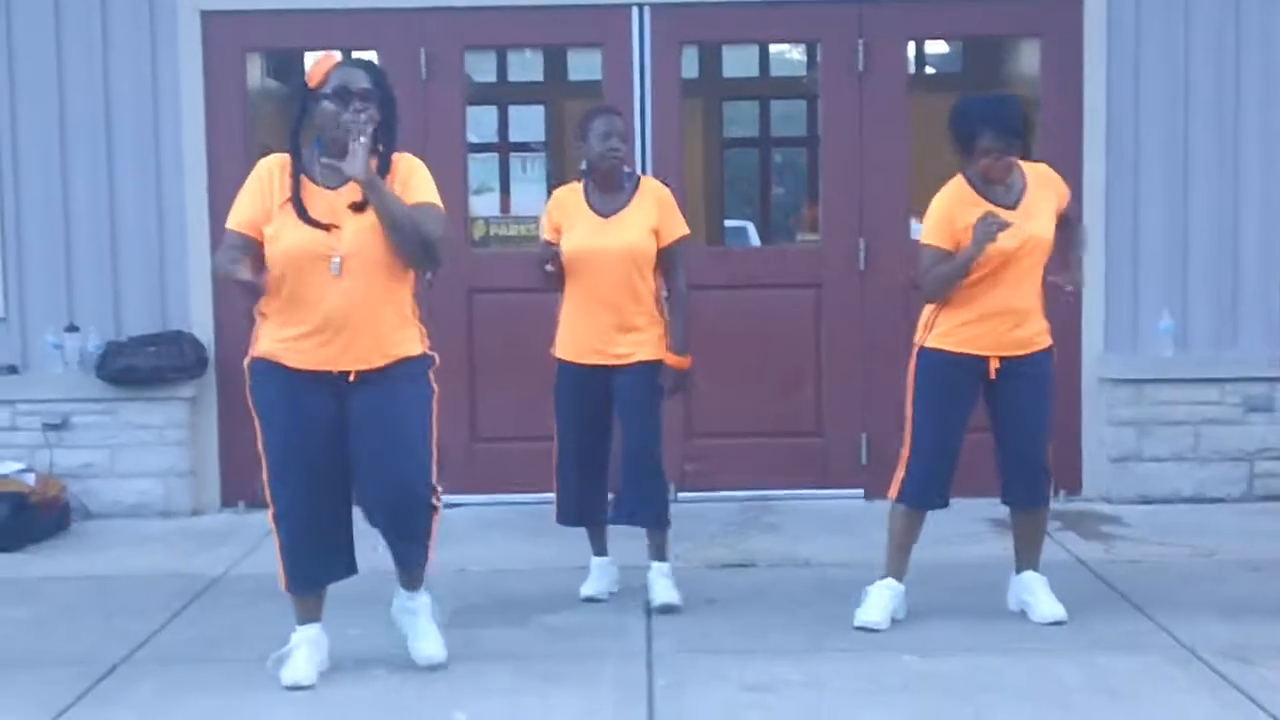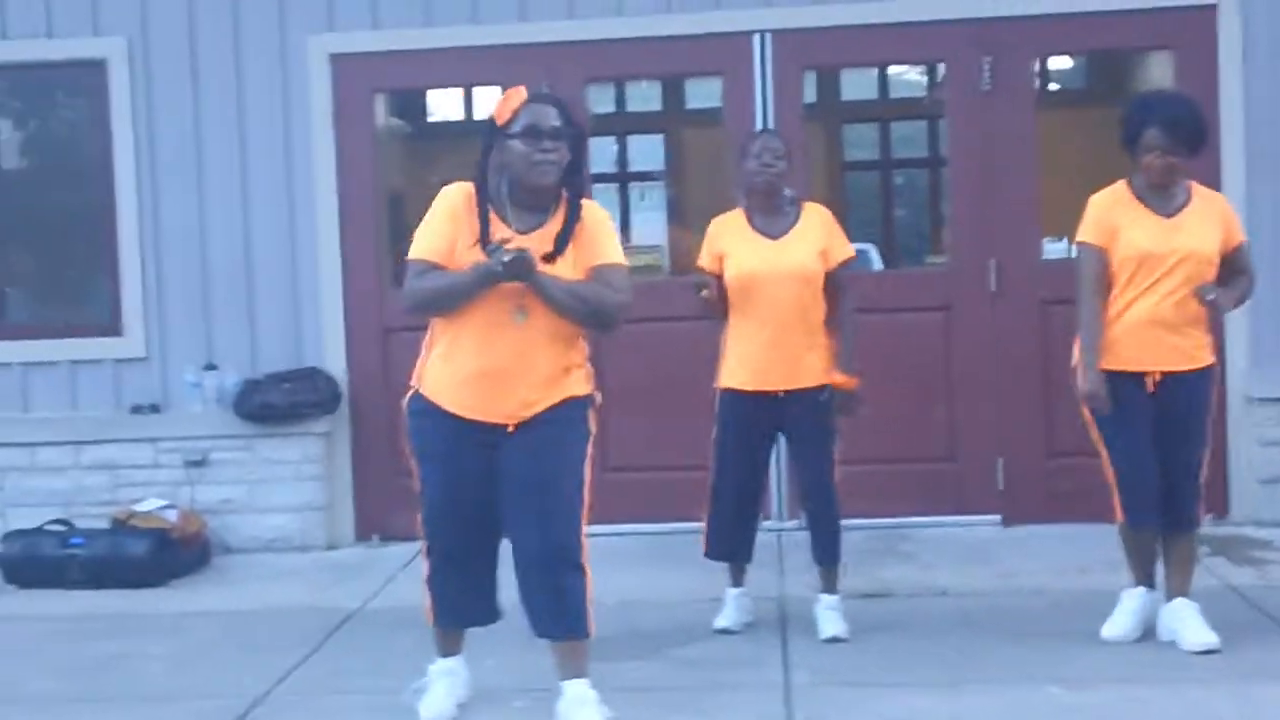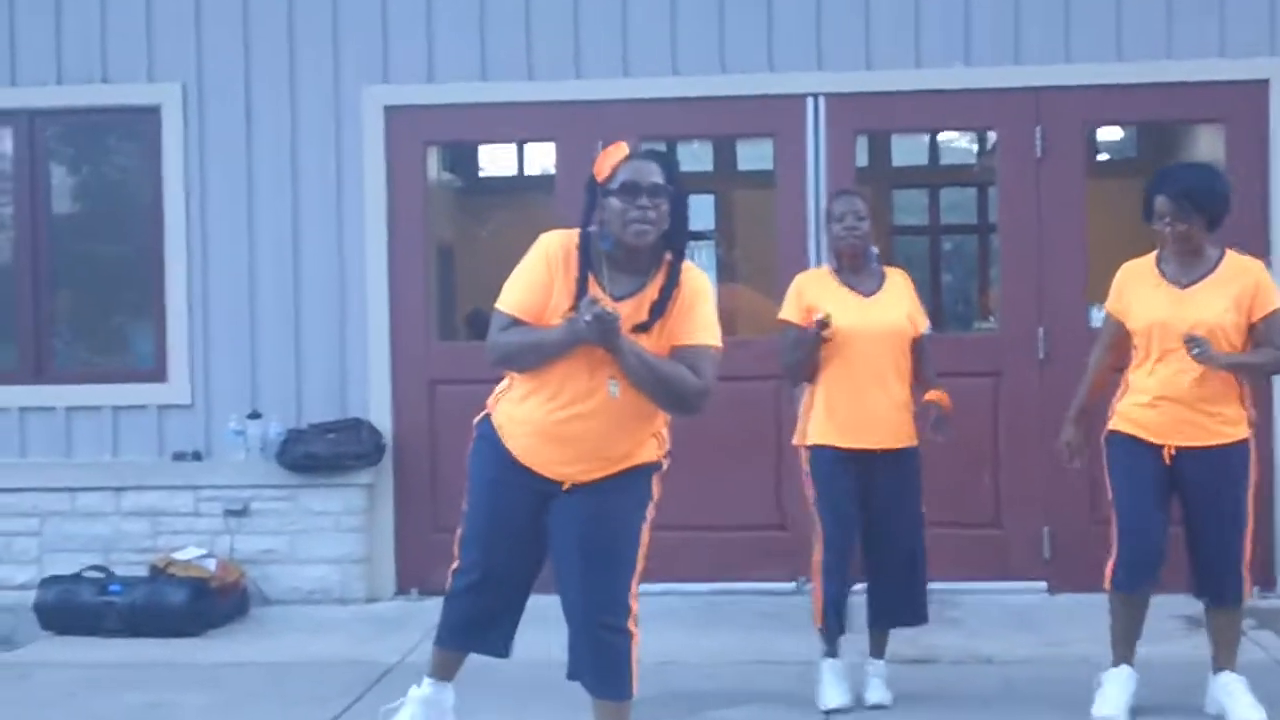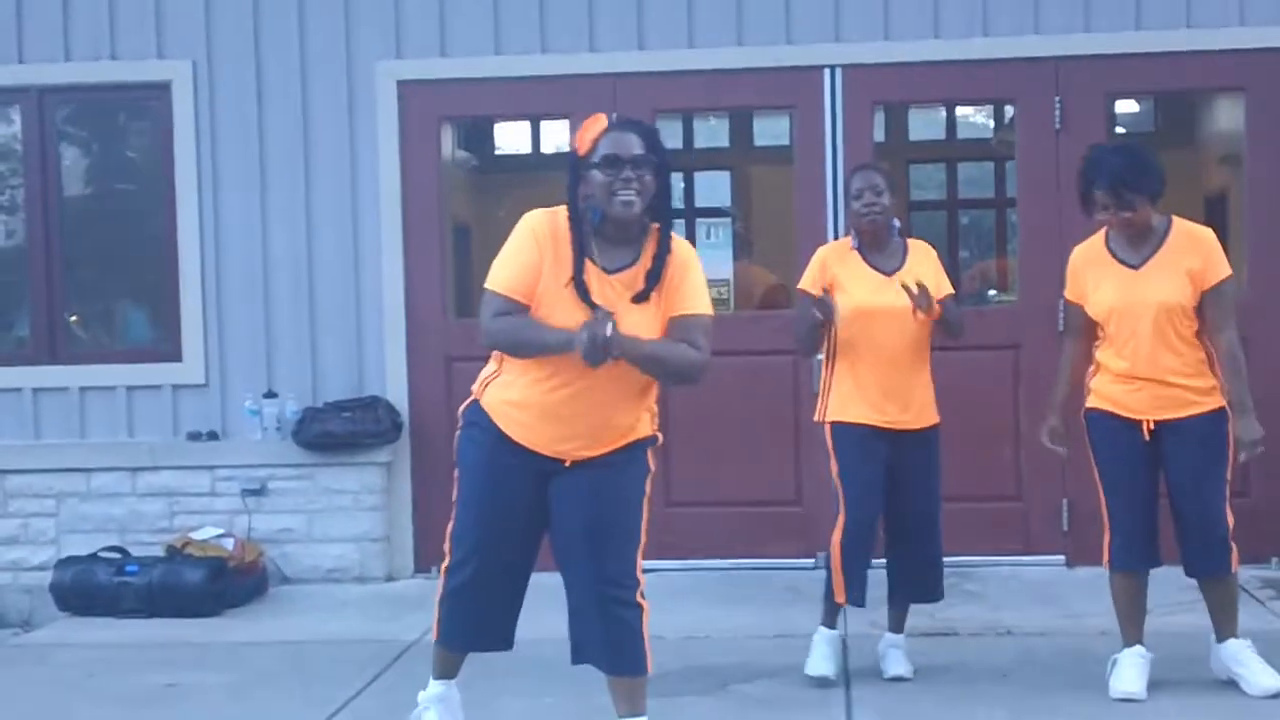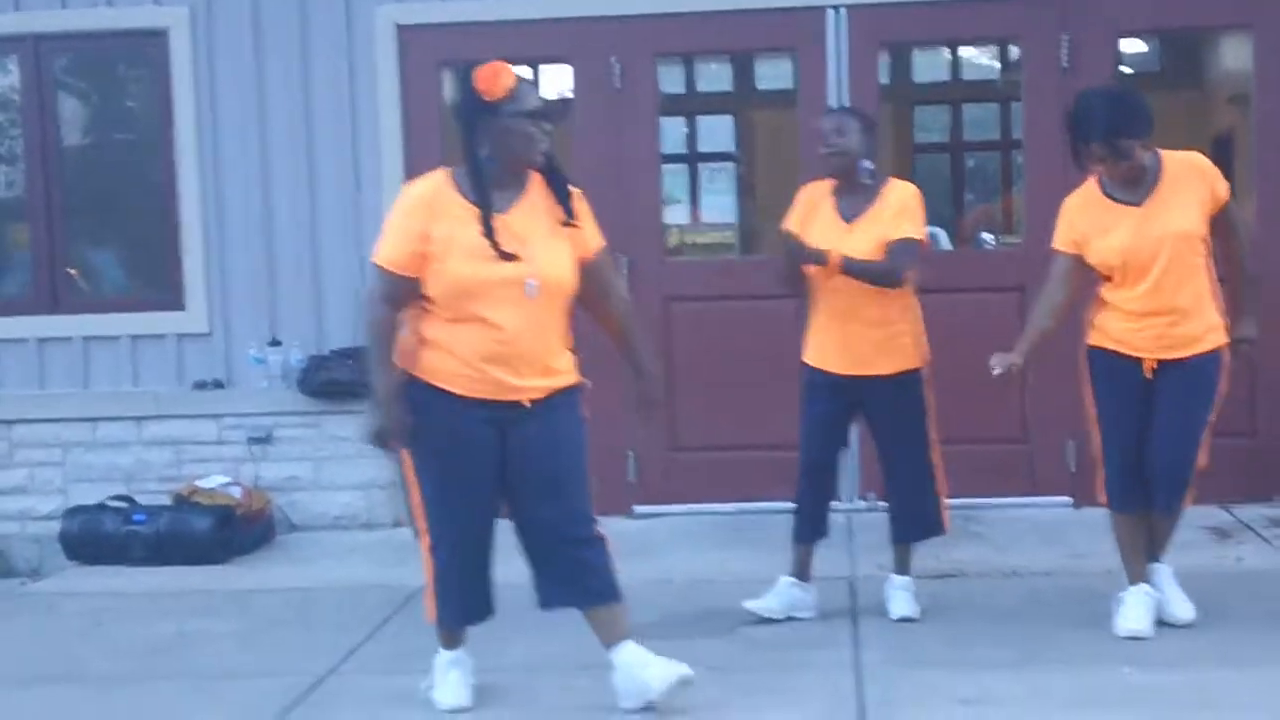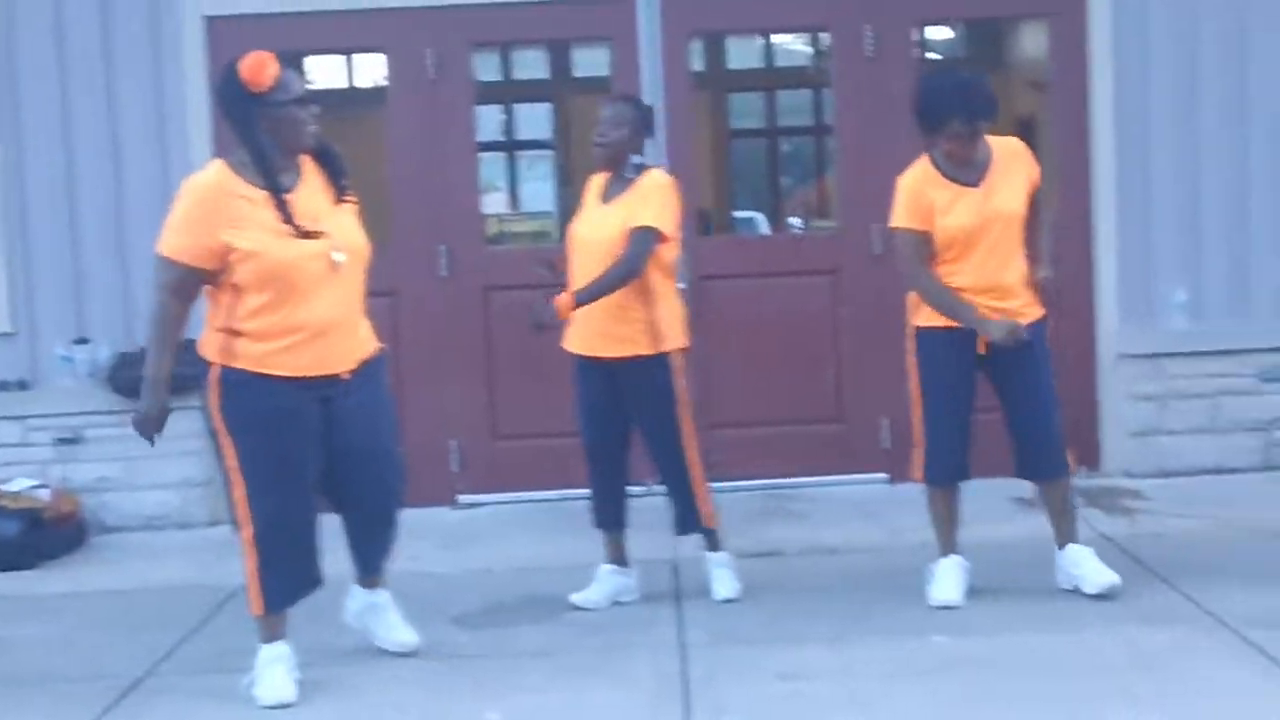
dt=0.4s
person 1, frame 1
left shoulder: (403, 172)
right shoulder: (272, 173)
left elbow: (429, 249)
right elbow: (228, 251)
left wrist: (371, 186)
right wrist: (240, 270)
left hip: (389, 363)
right hip: (289, 368)
left knee: (404, 493)
right knee: (301, 502)
left ankle: (414, 596)
right ankle: (308, 633)
person 1, frame 2
left shoulder: (588, 220)
right shoulder: (456, 203)
left elbow: (612, 309)
right elbow: (415, 294)
left wrist: (535, 276)
right wrist: (488, 270)
left hip: (551, 411)
right hip: (449, 410)
left knee: (553, 550)
right knee: (453, 544)
right ankle: (448, 667)
person 1, frame 3
left shoulder: (689, 287)
right shoulder: (555, 253)
left elbow: (692, 394)
right elbow: (499, 347)
left wrist: (618, 342)
right wrist: (575, 332)
left hip: (616, 473)
right hip: (514, 450)
left knee: (604, 611)
right knee: (480, 578)
person 1, frame 4
left shoulder: (674, 257)
right shoulder: (540, 231)
left elbow: (695, 359)
right elbow: (496, 326)
left wrist: (625, 345)
right wrist: (573, 340)
left hip: (610, 451)
right hip: (505, 434)
left knee: (612, 586)
right knee: (476, 567)
person 1, frame 5
left shoulder: (562, 199)
right shoulder: (427, 201)
left elbow: (604, 292)
right elbow: (388, 306)
left wrist: (643, 366)
right wrist: (387, 396)
left hip: (546, 397)
right hip: (445, 399)
left knee: (570, 529)
right knee: (451, 535)
left ankle: (628, 664)
right ankle: (451, 657)
person 1, frame 6
left shoulder: (327, 175)
right shoulder: (211, 192)
right elbow: (171, 293)
right wrist: (155, 382)
left hip: (354, 369)
right hip: (260, 382)
left knee: (377, 490)
right knee: (271, 515)
left ankle: (371, 599)
right ankle: (273, 651)
person 2, frame 1
left shoulder: (1045, 182)
right shoulder: (949, 204)
left elbow: (1069, 222)
right elbow: (929, 288)
left wrist: (1069, 269)
right wrist: (973, 250)
left hip: (1026, 350)
right hip: (950, 350)
left knee: (1029, 464)
right knee: (924, 464)
left ankle: (1028, 578)
right ankle: (889, 584)
person 2, frame 2
left shoulder: (1215, 209)
right shoulder: (1106, 206)
left elbow: (1243, 278)
right elbow: (1092, 291)
left wrist: (1226, 298)
right wrist: (1089, 367)
left hip: (1187, 368)
right hip: (1117, 368)
left knee: (1182, 487)
right knee: (1136, 485)
left ankle: (1179, 604)
right ankle: (1140, 591)
person 2, frame 3
right shoulder: (1131, 276)
right elbow: (1107, 356)
left wrist: (1221, 359)
right wrist: (1074, 419)
left hip: (1218, 442)
right hip: (1137, 437)
left knee: (1222, 560)
right knee: (1135, 552)
right ankle: (1120, 669)
person 2, frame 4
left shoulder: (1197, 244)
right shoulder: (1084, 259)
left elbow: (1222, 333)
right elbow: (1079, 338)
right wrist: (1056, 409)
left hip: (1195, 411)
right hip: (1114, 414)
left knee: (1208, 529)
right knee: (1126, 531)
left ankle: (1231, 645)
right ankle: (1132, 649)
person 2, frame 5
left shoulder: (1195, 172)
right shoulder: (1078, 209)
left elbow: (1229, 242)
right elbow: (1058, 290)
left wrist: (1241, 311)
right wrist: (1022, 349)
left hip: (1194, 348)
right hip: (1116, 352)
left knee: (1172, 466)
right knee: (1123, 468)
left ankle: (1155, 566)
right ankle: (1136, 586)
person 2, frame 6
left shoulder: (1016, 156)
right shoulder: (914, 185)
right elbow: (916, 272)
left wrist: (1041, 264)
right wrist: (979, 318)
left hip: (1017, 320)
right hip: (944, 328)
left knee: (1043, 435)
right knee: (943, 444)
left ankle: (1070, 552)
right ankle: (948, 559)
person 3, frame 1
left shoulder: (655, 196)
right shoulder: (562, 201)
left elbow: (675, 278)
right elbow: (555, 279)
left wrist: (678, 350)
right wrist: (548, 264)
left hip: (640, 351)
right hip: (577, 354)
left knee: (642, 452)
right knee: (581, 456)
left ankle: (659, 566)
right ankle: (601, 562)
person 3, frame 2
left shoulder: (819, 219)
right shoulder: (723, 229)
left elbow: (838, 302)
right elbow: (720, 312)
left wrist: (843, 371)
right wrist: (709, 296)
left hip: (809, 380)
right hip: (744, 382)
left knee: (818, 485)
right knee: (733, 485)
left ankle: (829, 599)
right ankle: (737, 592)
person 3, frame 3
left shoulder: (901, 283)
right shoulder: (808, 285)
left elbow: (919, 361)
right elbow: (791, 370)
left wrist: (933, 396)
right wrist: (813, 342)
left hip: (896, 440)
right hip: (831, 439)
left knee: (899, 549)
right knee: (835, 545)
left ankle: (876, 662)
right ankle: (830, 661)
person 3, frame 4
left shoulder: (922, 254)
right shoulder: (828, 259)
left elbow: (955, 327)
right elbow: (806, 345)
left wrist: (930, 304)
right wrist: (816, 319)
left hip: (916, 416)
right hip: (852, 415)
left knee: (915, 525)
right knee: (856, 519)
left ankle: (894, 638)
right ankle: (827, 632)
person 3, frame 5
left shoulder: (902, 196)
right shoulder: (810, 198)
left elbow: (897, 271)
right elbow: (795, 272)
left wrist: (829, 258)
right wrist: (797, 260)
left hip: (893, 360)
right hip: (826, 361)
left knee: (907, 465)
right knee: (813, 466)
left ankle: (900, 580)
right ankle: (797, 584)
person 3, frame 6
left shoulder: (656, 187)
right shoulder: (595, 187)
left elbow: (631, 263)
left wrist: (566, 304)
right wrist: (571, 305)
left hip: (646, 344)
right hip: (595, 344)
left knee: (671, 447)
right knee: (602, 453)
left ankle: (716, 556)
right ankle: (615, 570)
